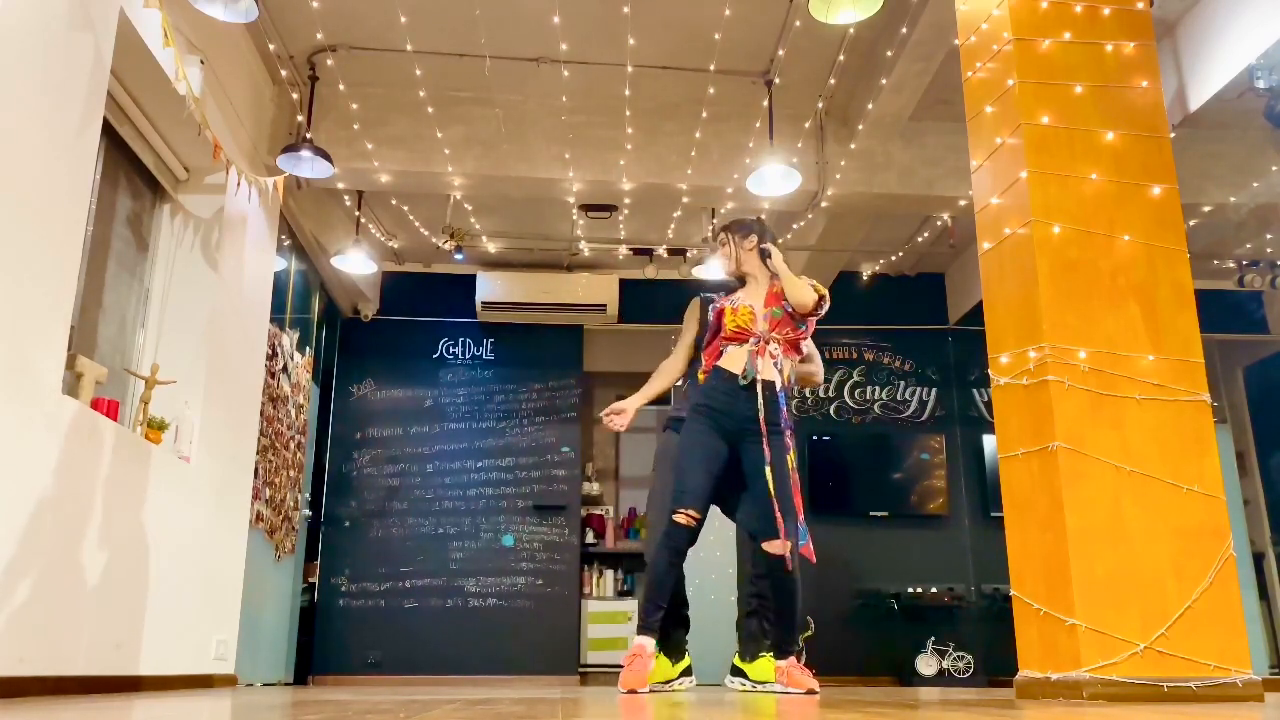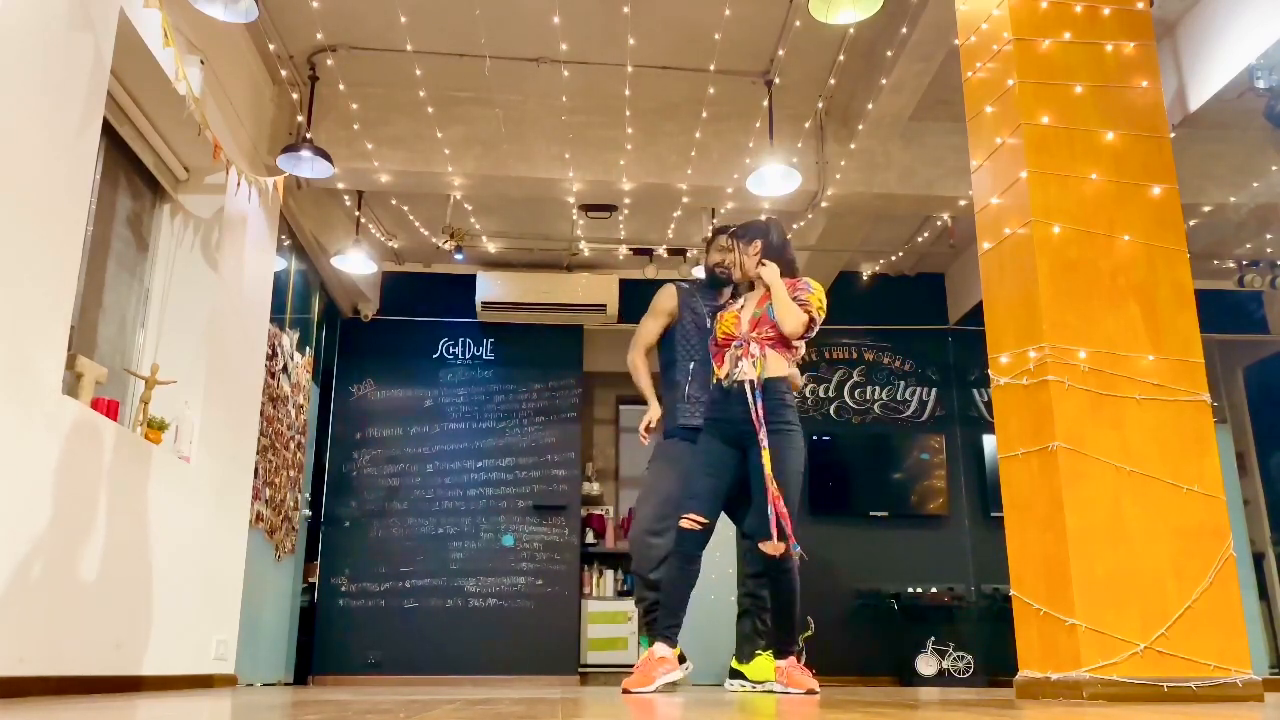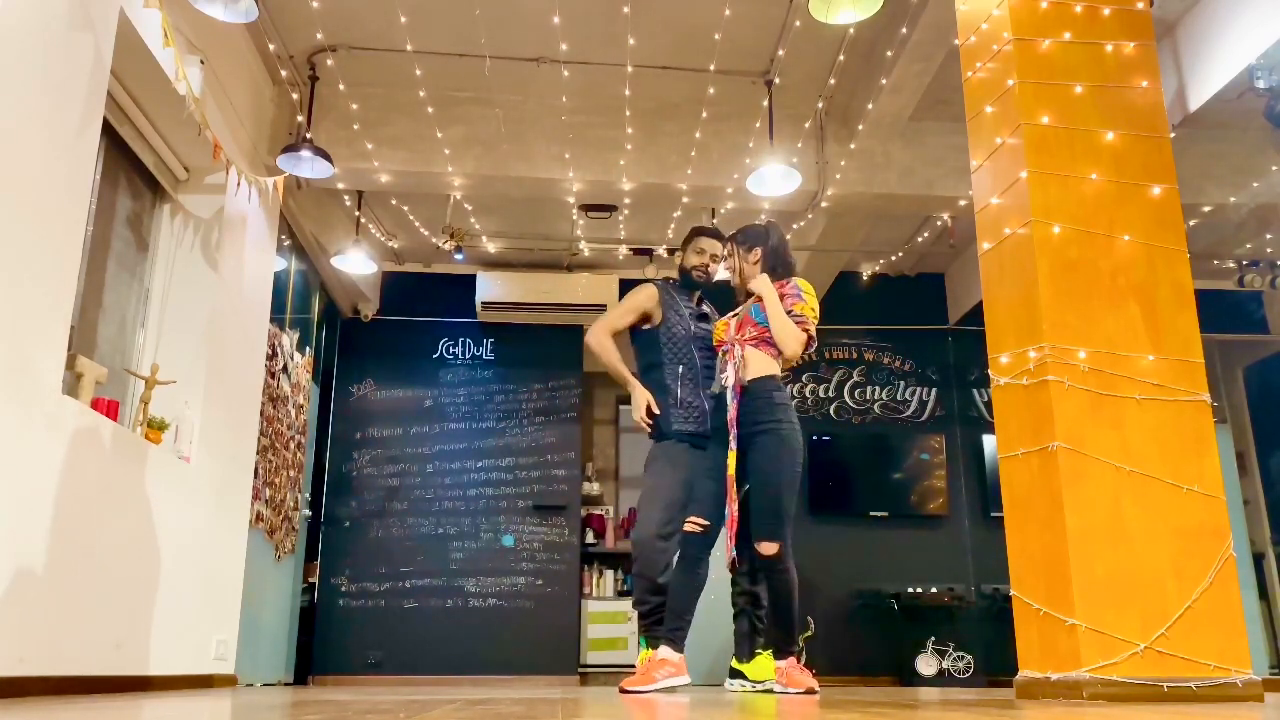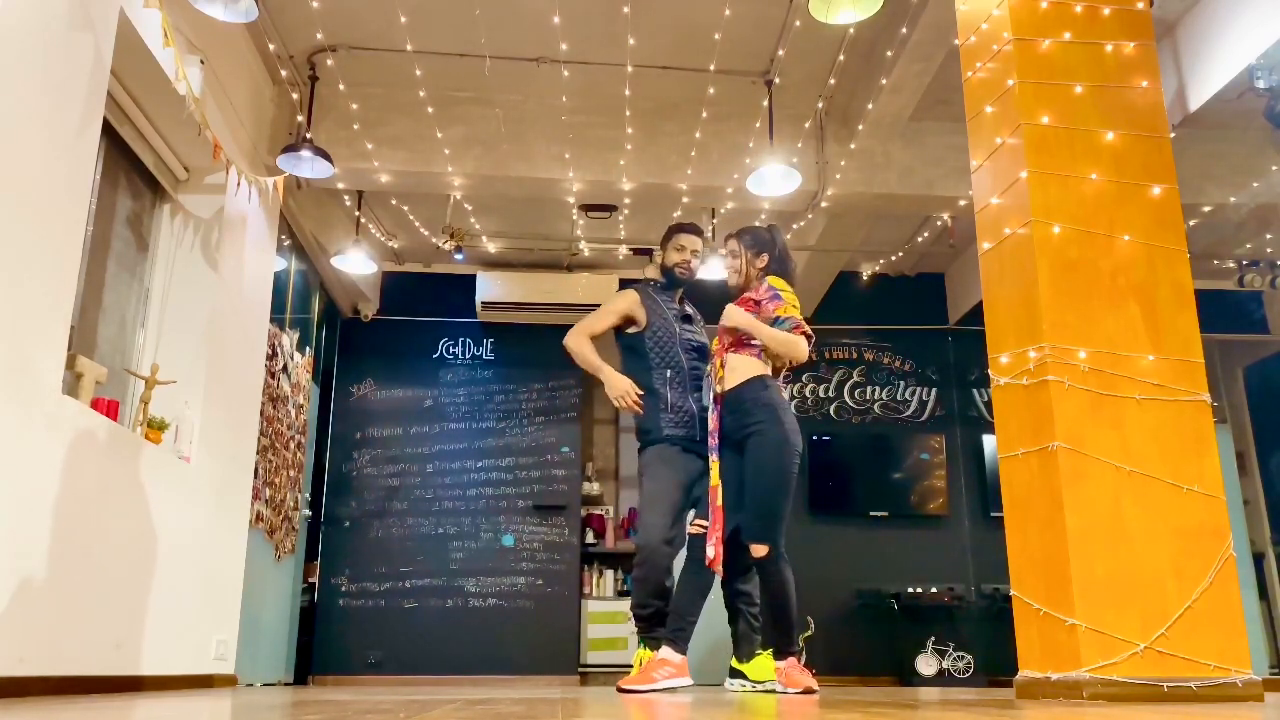
dt=0.4s
person 1, frame 1
left shoulder: (796, 290)
right shoulder: (722, 305)
left elbow: (805, 303)
left wrist: (777, 262)
left hip: (770, 419)
right hip: (712, 410)
left knee: (778, 542)
right knee: (680, 523)
left ankle: (787, 660)
right ankle: (644, 644)
person 1, frame 2
left shoulder: (803, 289)
right shoulder: (731, 309)
left elbow: (793, 327)
left wrist: (775, 279)
left hip: (773, 415)
right hip: (720, 419)
left knee: (775, 543)
right knee: (688, 532)
left ankle: (786, 661)
right ankle: (663, 652)
person 1, frame 3
left shoulder: (793, 290)
right shoulder: (736, 314)
left elbow: (792, 347)
left wrist: (767, 291)
left hip: (768, 415)
right hip: (726, 422)
left knee: (769, 545)
right knee: (695, 535)
left ankle: (787, 661)
right ankle: (670, 654)
person 1, frame 4
left shoulder: (771, 290)
right shoulder: (743, 305)
left elbow: (800, 350)
left wrist: (743, 320)
left hip: (764, 420)
right hip: (732, 428)
left knee: (761, 547)
right knee: (719, 542)
left ankle: (787, 660)
person 2, frame 1
right shoulder: (705, 304)
left elbow: (814, 372)
right elbow: (677, 360)
right wrist: (636, 401)
right hip: (687, 430)
left ankle: (751, 655)
right ankle: (671, 655)
person 2, frame 2
right shoulder: (676, 296)
left elbow: (793, 377)
right elbow: (637, 350)
right wrist: (653, 402)
right hip: (685, 438)
right knee: (649, 534)
left ankle: (750, 657)
person 2, frame 3
left shoulder: (714, 317)
right shoulder: (653, 296)
right elbow: (597, 334)
right wrist: (635, 386)
right hip: (677, 442)
right knee: (651, 538)
left ankle: (749, 656)
right ankle: (658, 649)
person 2, frame 4
left shoulder: (695, 318)
right shoulder: (635, 301)
right elbow: (575, 337)
right wrist: (608, 374)
left hip: (714, 446)
right hip: (667, 445)
right knee: (655, 541)
left ankle: (748, 656)
right ankle: (656, 648)
